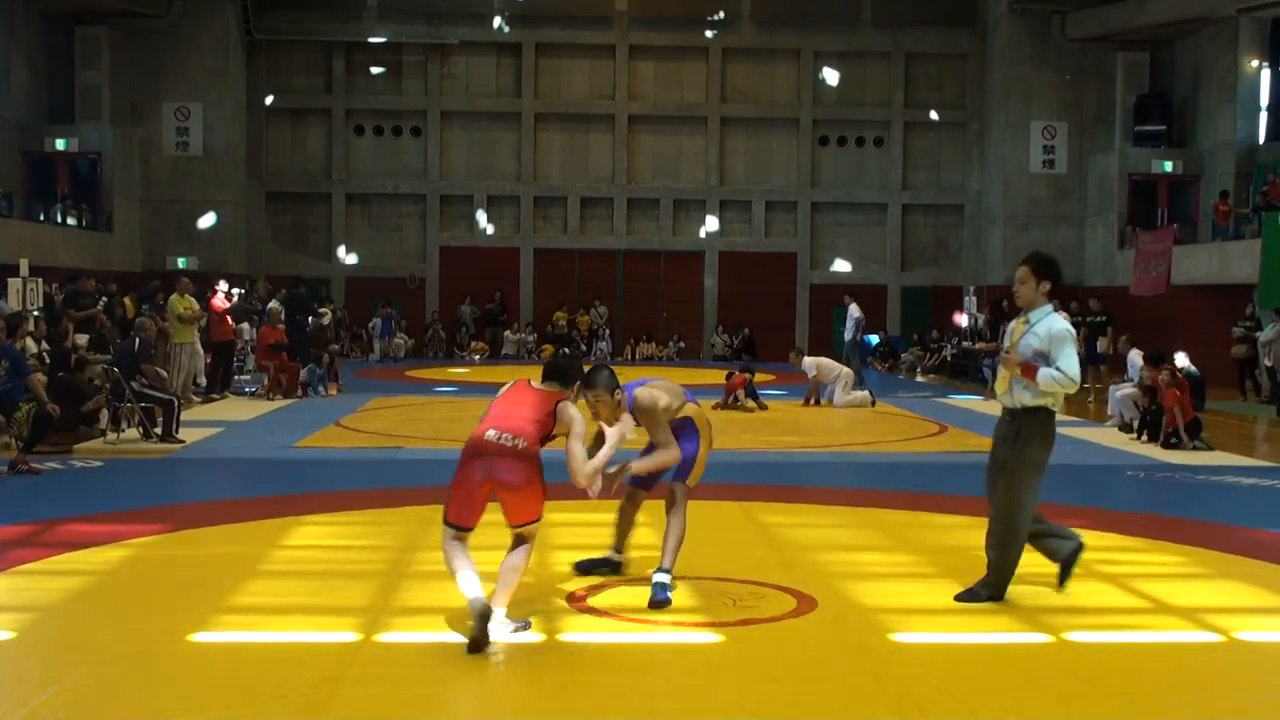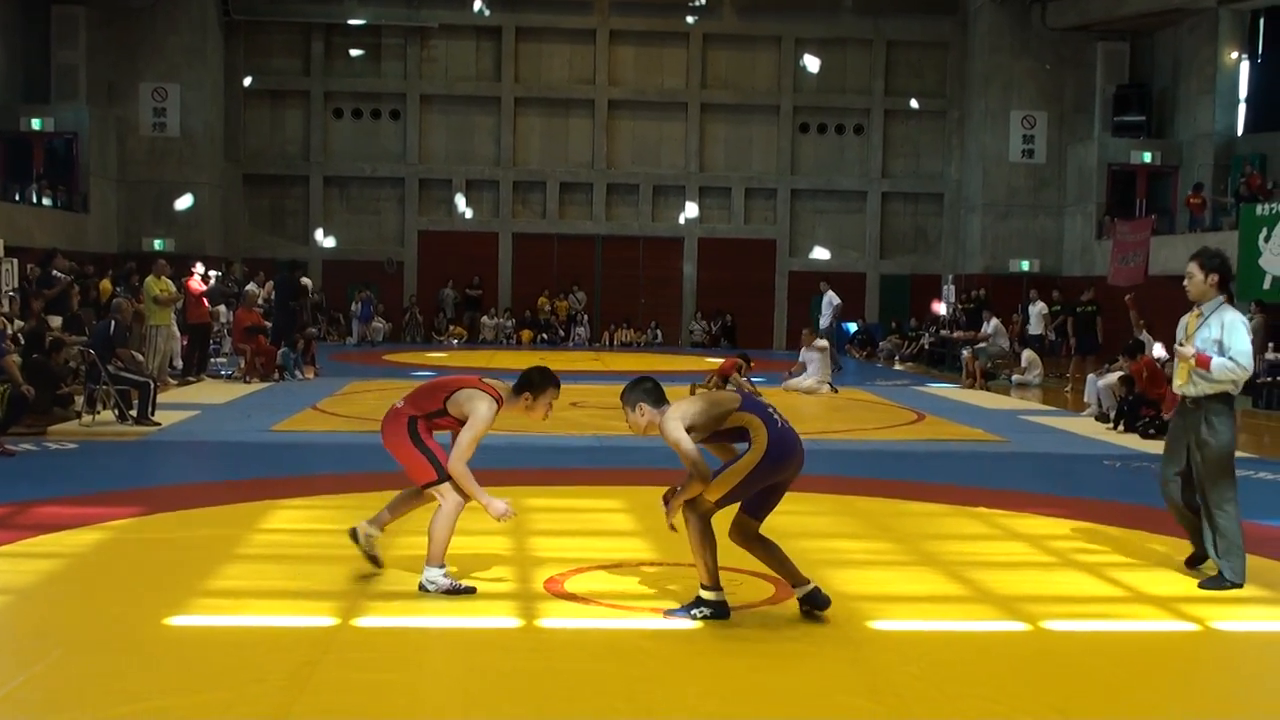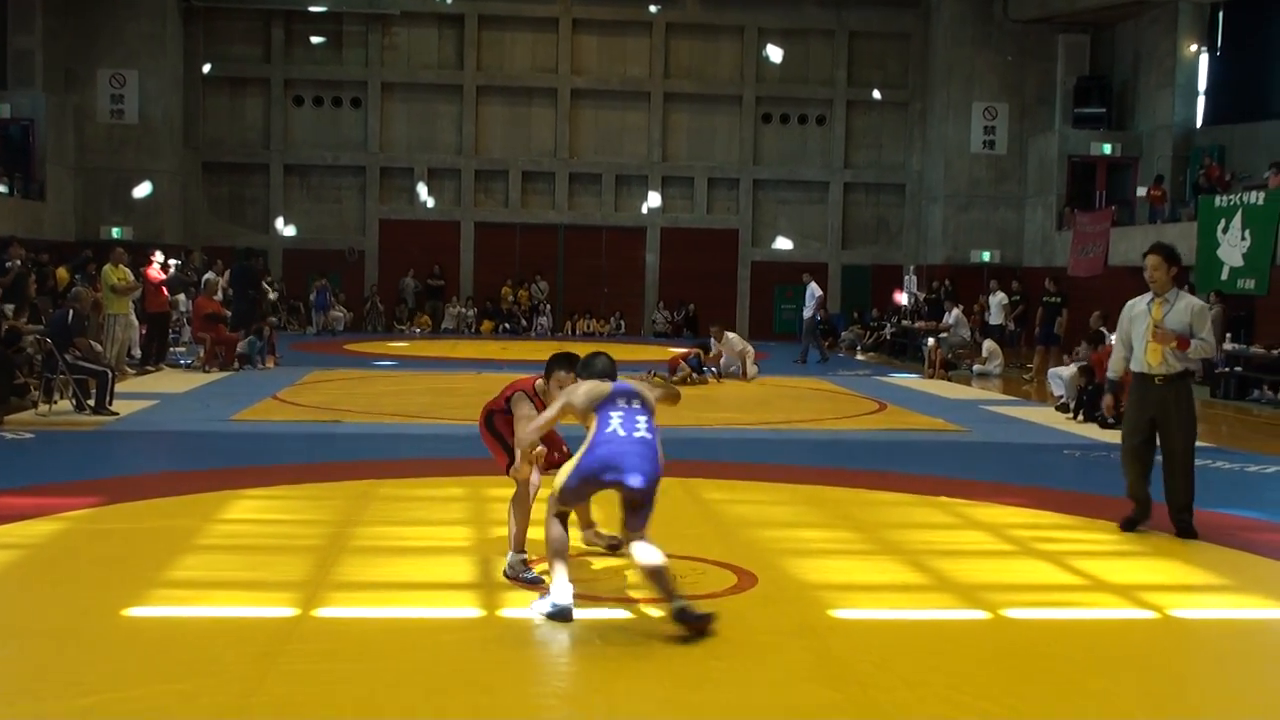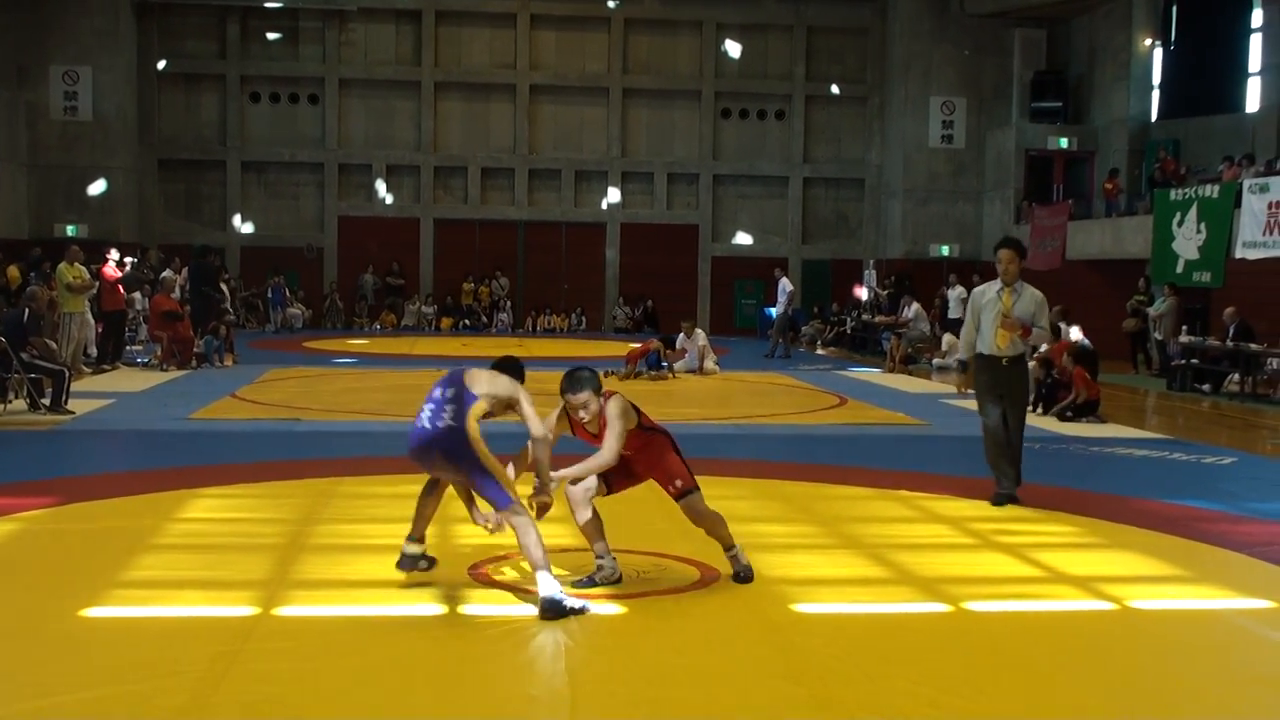
dt=1s
person 1, frame 1
left shoulder: (1057, 329)
right shoulder: (1015, 327)
left elbow: (1070, 380)
left wrist: (1024, 368)
left hip: (1033, 424)
right hip: (1008, 420)
left knee: (1008, 506)
right knee: (1002, 503)
left ankle: (993, 583)
right ankle: (1065, 545)
person 1, frame 2
left shoulder: (1231, 321)
right shoulder: (1186, 321)
left elbow: (1243, 369)
left wrist: (1198, 358)
left hip: (1214, 412)
right hip: (1185, 409)
left knee: (1218, 492)
right knee: (1173, 485)
left ankle: (1229, 570)
right ankle: (1203, 546)
person 1, frame 3
left shoulder: (1193, 307)
right shoulder: (1133, 307)
left elbow: (1209, 347)
right elbow: (1121, 349)
left wrist: (1176, 341)
right wrist: (1111, 388)
left hip: (1176, 387)
right hip: (1141, 386)
left knee: (1179, 455)
right knee: (1134, 450)
left ankle: (1182, 519)
right ankle: (1140, 507)
person 1, frame 4
left shoulder: (1035, 298)
right shoulder: (980, 294)
left elbow: (1044, 335)
right elbow: (969, 332)
left wrist: (1022, 330)
right wrist: (963, 368)
left hip: (1016, 368)
right hip: (987, 366)
left knee: (1014, 430)
right knee: (993, 426)
left ankle: (1008, 486)
right ankle: (1003, 486)
person 2, frame 1
left shoulder: (644, 403)
right shoulder: (606, 407)
left elbow: (673, 453)
right elbow: (604, 433)
left wrist: (625, 469)
left hip: (693, 428)
right hip: (667, 430)
left knee: (675, 500)
right knee: (632, 498)
left ankle: (662, 579)
right ankle: (616, 558)
person 2, frame 2
left shoulder: (669, 422)
right shoulder: (691, 416)
left elbow: (702, 476)
right elbow: (732, 463)
left wrist: (677, 502)
right wrist: (685, 492)
left hip: (769, 445)
right hip: (790, 446)
left knee: (695, 510)
right knee: (741, 532)
left ankle: (711, 599)
right ankle: (808, 593)
person 2, frame 3
left shoulder: (577, 391)
right shoulder: (641, 388)
left elbow: (527, 437)
right elbow: (672, 395)
left wrist: (526, 455)
left hip: (599, 457)
right hip: (644, 461)
left knee: (556, 511)
right knee: (636, 537)
left ankle: (560, 598)
right ankle: (677, 605)
person 2, frame 4
right shoulder: (514, 388)
right elbow: (539, 434)
left wrist: (474, 511)
right wrist: (544, 486)
left hip: (419, 443)
right hip: (456, 440)
left knee: (442, 475)
right knee: (517, 513)
left ankle: (413, 551)
right ankle: (550, 594)
person 3, frame 1
left shoulder: (511, 387)
right shoulder: (570, 413)
right elbow: (581, 478)
right wrist: (613, 441)
left hip: (475, 457)
right hip: (520, 464)
left knee: (454, 540)
right knee: (526, 534)
left ankle: (478, 604)
right ankle: (497, 616)
person 3, frame 2
left shoulder: (499, 390)
right shoulder: (486, 407)
right elbow: (455, 463)
right wrist: (488, 502)
left hip: (400, 421)
right hip: (407, 426)
left knee: (427, 490)
right knee: (453, 499)
left ankle: (368, 531)
right ankle: (433, 577)
person 3, frame 3
right shoulder: (526, 404)
right elbow: (521, 470)
right hip: (498, 422)
right knee: (530, 482)
left ankle: (588, 532)
right ankle: (515, 561)
person 3, frame 4
left shoulder: (616, 405)
right shoulder: (562, 417)
left elbow: (608, 457)
right elbow: (528, 452)
left wrist: (555, 477)
left hip: (656, 449)
right hip: (627, 455)
left knee: (697, 512)
right knee: (577, 492)
left ankle: (733, 553)
right ankle: (607, 567)
